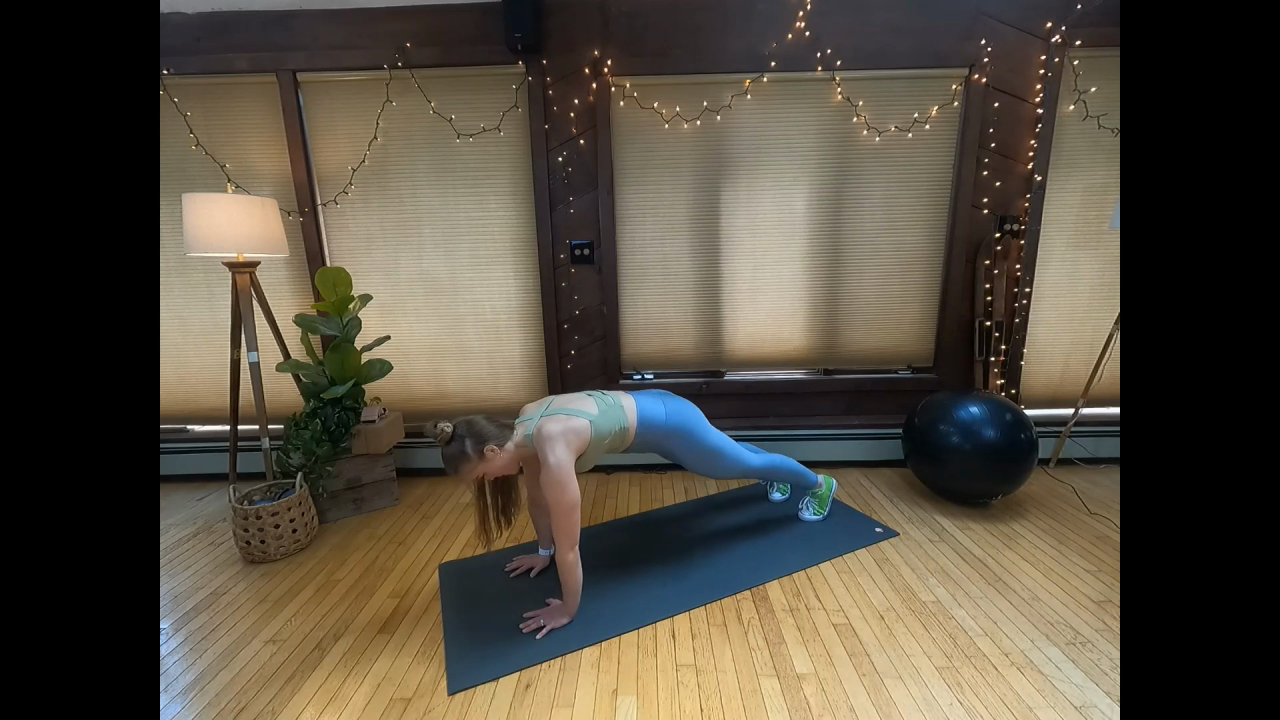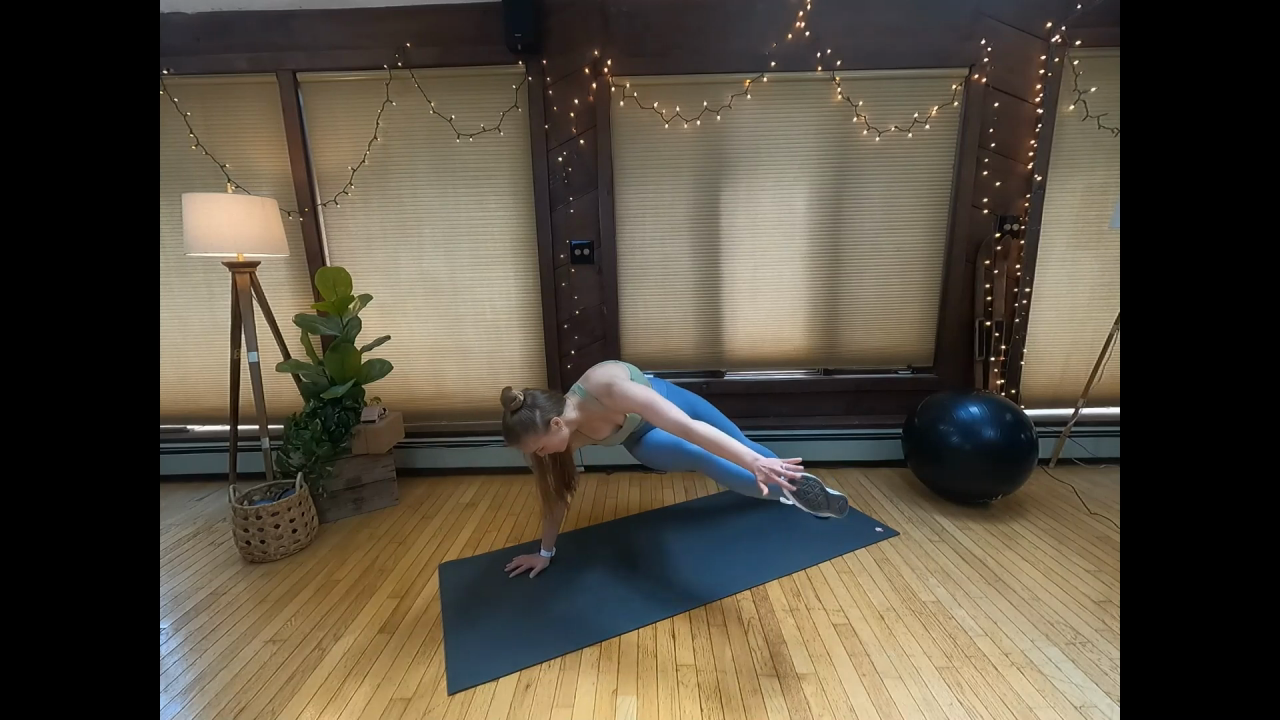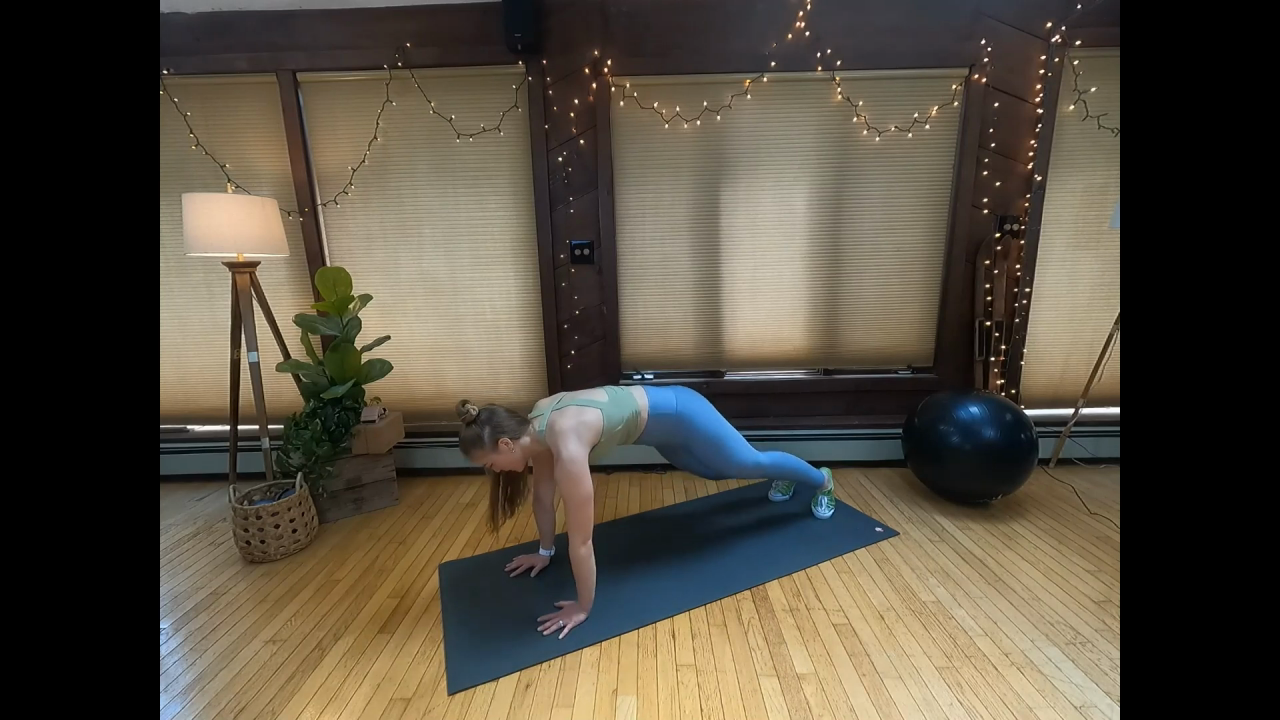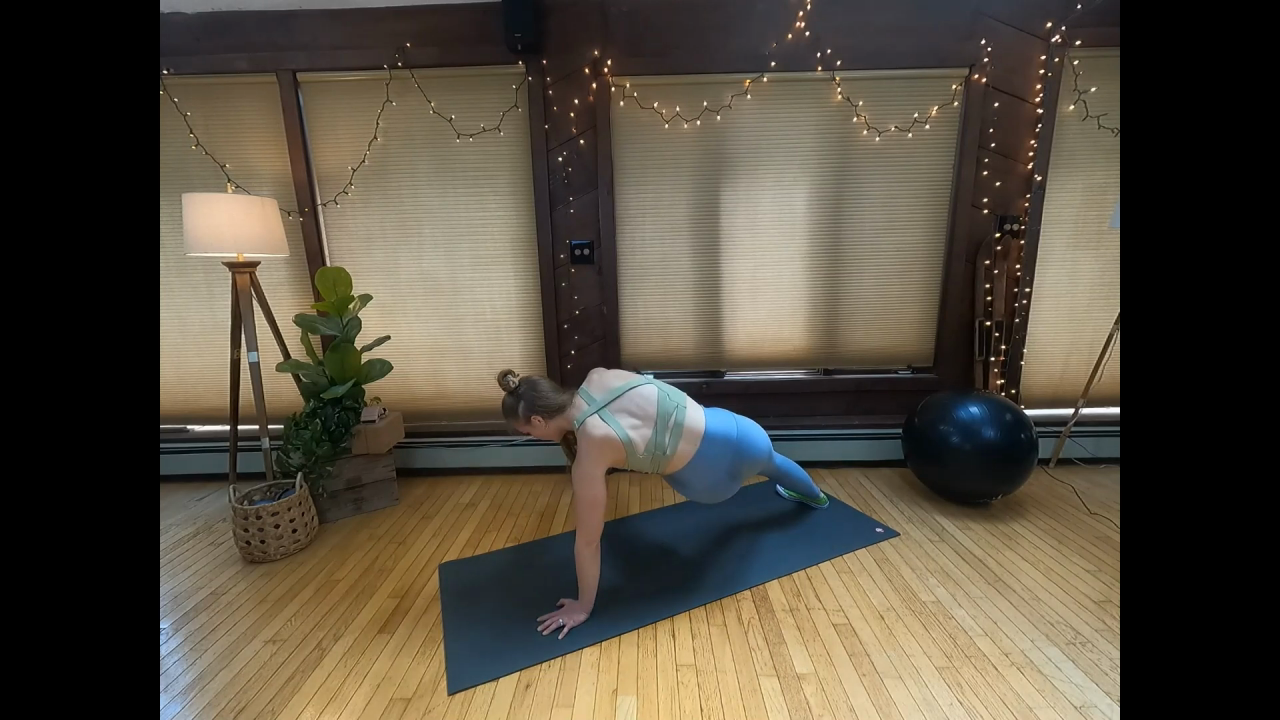
dt=0.7s
person 1, frame 1
left shoulder: (552, 452)
right shoulder: (523, 425)
left elbow: (569, 545)
right elbow: (538, 496)
left wrist: (568, 610)
right wrist: (543, 551)
left hip: (665, 422)
right hip: (646, 408)
left knee: (743, 463)
right knee: (725, 453)
left ankle: (819, 484)
right ankle: (779, 476)
person 1, frame 2
left shoulder: (606, 386)
right shoulder: (565, 429)
left elbow: (686, 426)
right elbow: (557, 494)
left wrist: (754, 461)
right wrist: (545, 552)
left hip: (666, 400)
right hip: (644, 440)
left knee: (740, 447)
right knee: (710, 460)
left ankle: (798, 482)
person 1, frame 3
left shoulder: (566, 447)
right shoulder: (534, 426)
left elbow: (581, 540)
right elbow: (543, 494)
left wrist: (582, 607)
right wrist: (545, 550)
left hip: (676, 413)
right hip: (653, 411)
left knee: (750, 463)
right knee: (719, 468)
left ankle: (821, 482)
right ankle: (783, 478)
person 1, frame 4
left shoulder: (591, 451)
right shoulder: (599, 377)
left elbow: (587, 541)
left wrist: (583, 607)
left hip: (714, 478)
right hip: (742, 433)
right knee: (767, 462)
right ankle: (815, 496)
